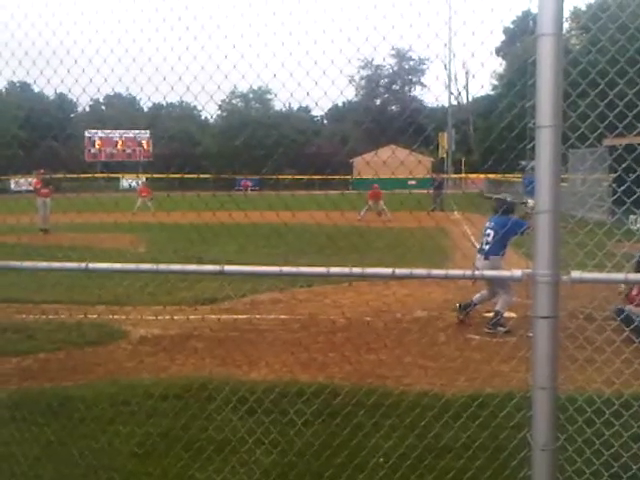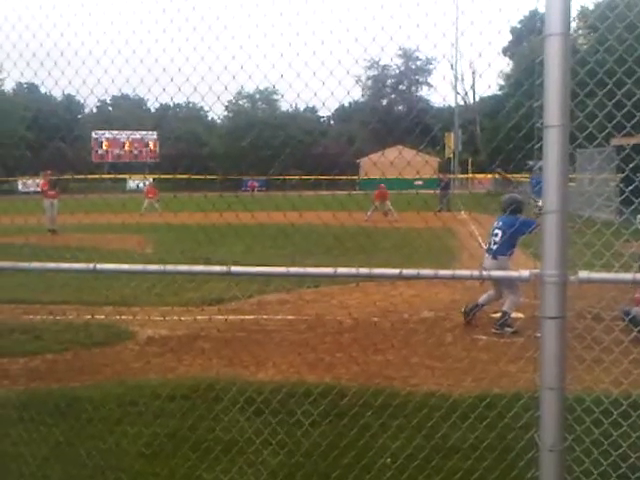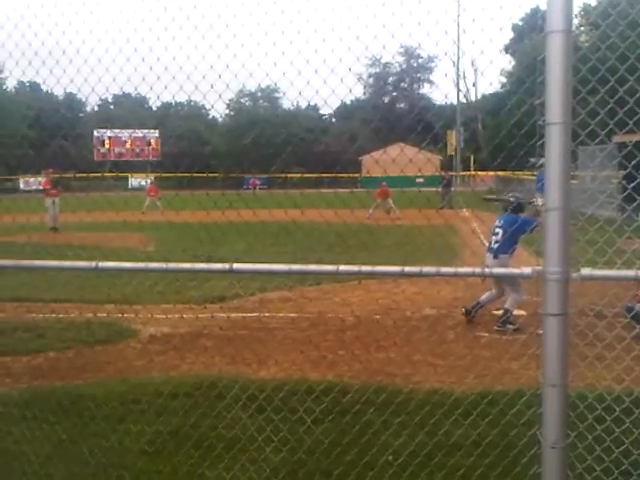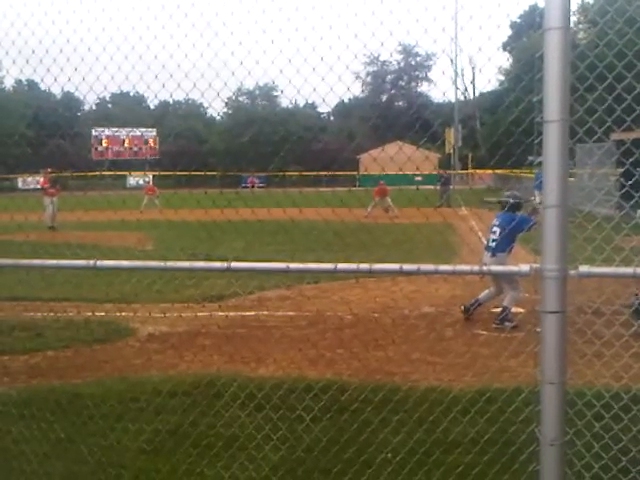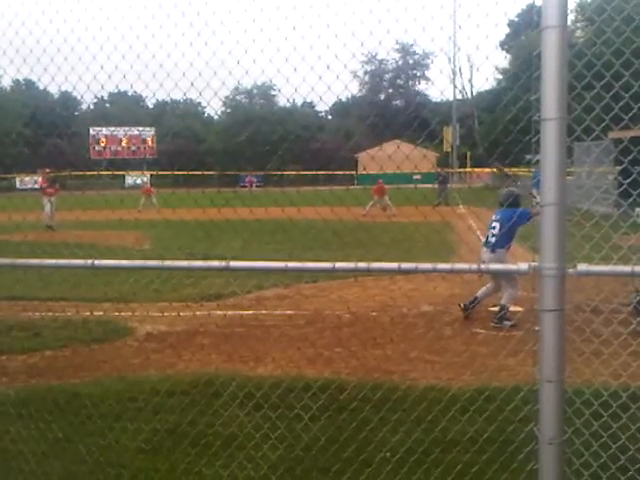
dt=0.3s
person 1, frame 1
left shoulder: (492, 220)
right shoulder: (507, 222)
right elbow: (531, 224)
left wrist: (526, 213)
right wrist: (531, 212)
left hip: (481, 260)
right hip: (491, 262)
left knee: (492, 290)
right knee: (506, 292)
left ankle: (464, 308)
right ankle: (494, 324)
person 1, frame 2
left shoulder: (500, 220)
right shoulder: (517, 221)
left elbow: (525, 225)
right elbow: (539, 223)
left hip: (488, 260)
right hip: (499, 262)
left knee: (498, 291)
right knee: (513, 293)
left ankle: (470, 311)
right ankle: (500, 324)
person 1, frame 3
left shoulder: (502, 218)
right shoulder: (517, 220)
left elbow: (525, 222)
right elbow: (537, 223)
left wrist: (535, 212)
right wrist: (539, 211)
left hip: (491, 258)
right hip: (500, 260)
left knee: (499, 290)
right knee: (515, 290)
left ankle: (471, 310)
right ankle: (502, 322)
person 1, frame 4
left shoulder: (500, 216)
right shoulder: (514, 218)
left elbow: (523, 220)
right elbow: (535, 221)
left wrist: (533, 210)
right wrist: (537, 210)
left hip: (488, 257)
right hip: (498, 258)
left knee: (498, 288)
right knee: (514, 288)
left ankle: (469, 308)
right ankle: (501, 319)
person 1, frame 5
left shoulder: (499, 213)
right shoulder: (514, 213)
right elbow: (535, 212)
left hip: (486, 253)
right hip: (497, 255)
left knee: (496, 283)
right knee: (512, 285)
left ankle: (468, 305)
right ankle: (499, 318)
